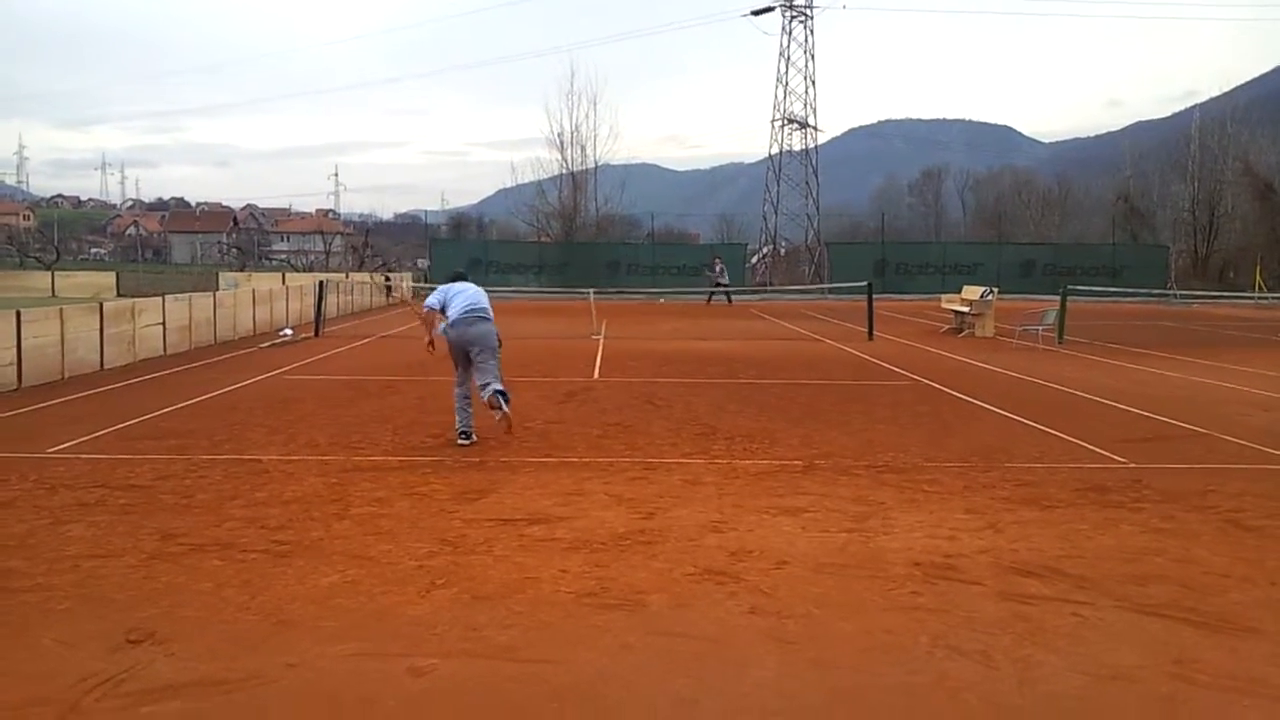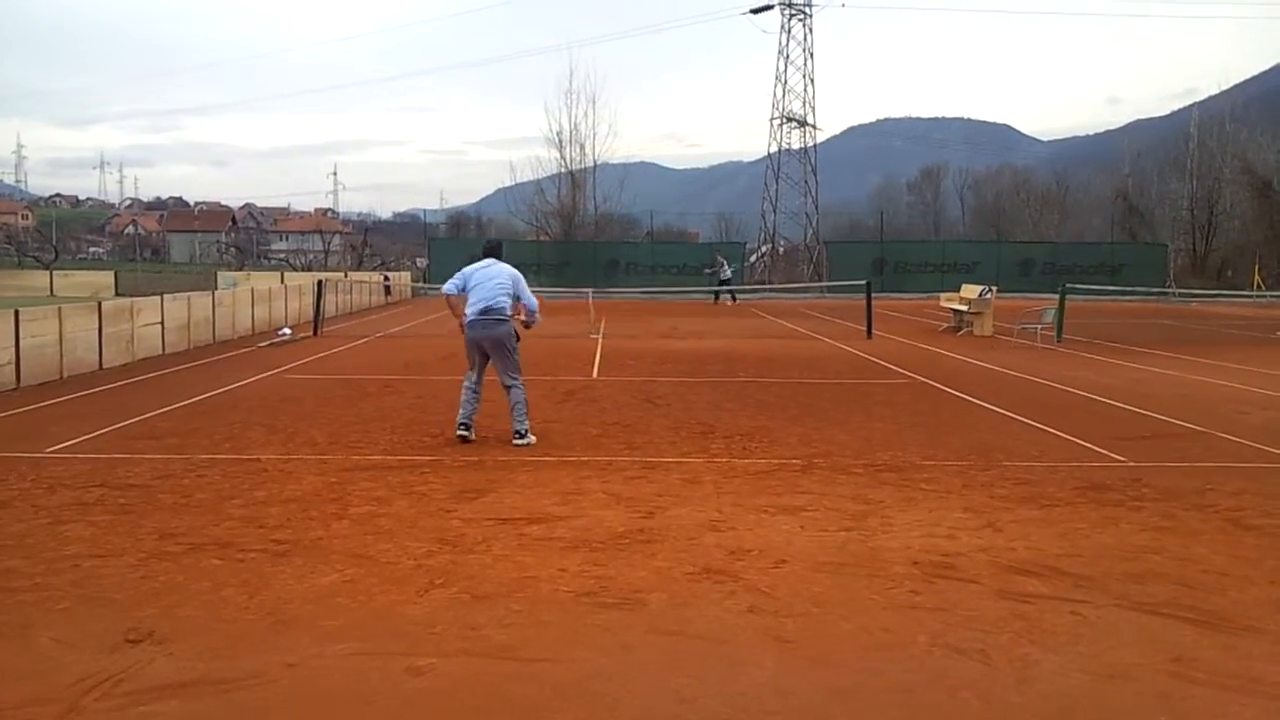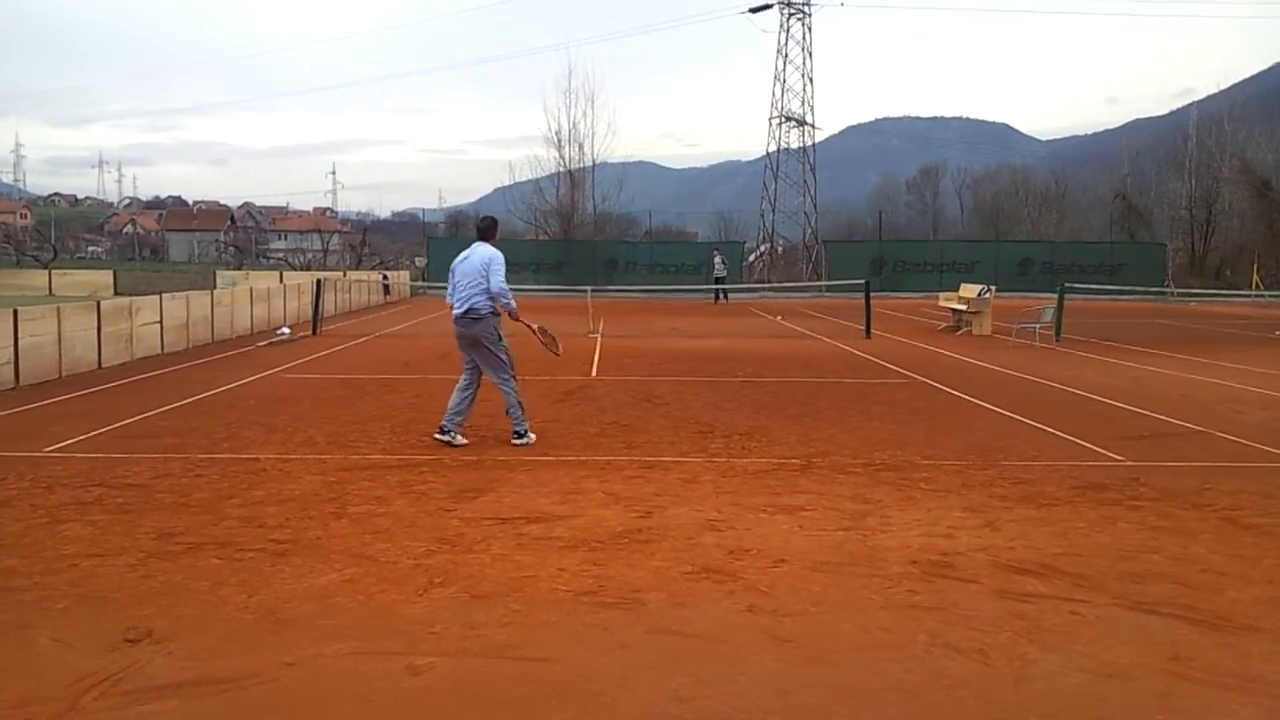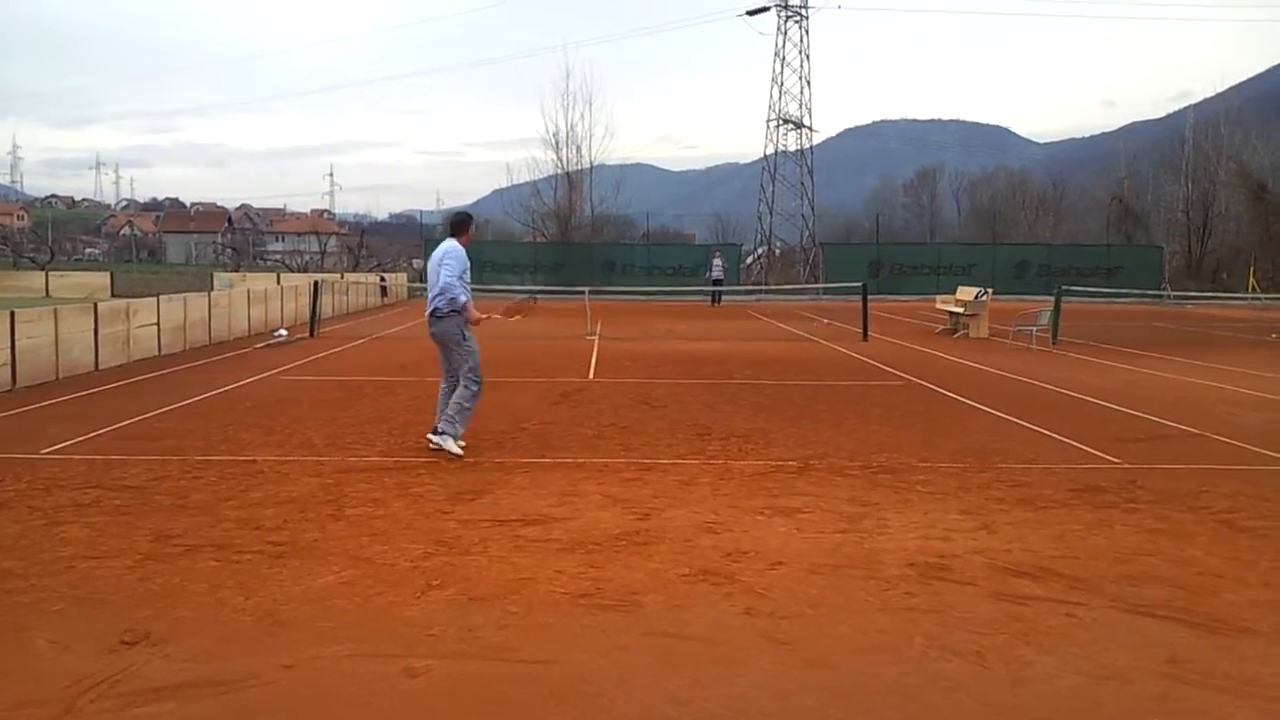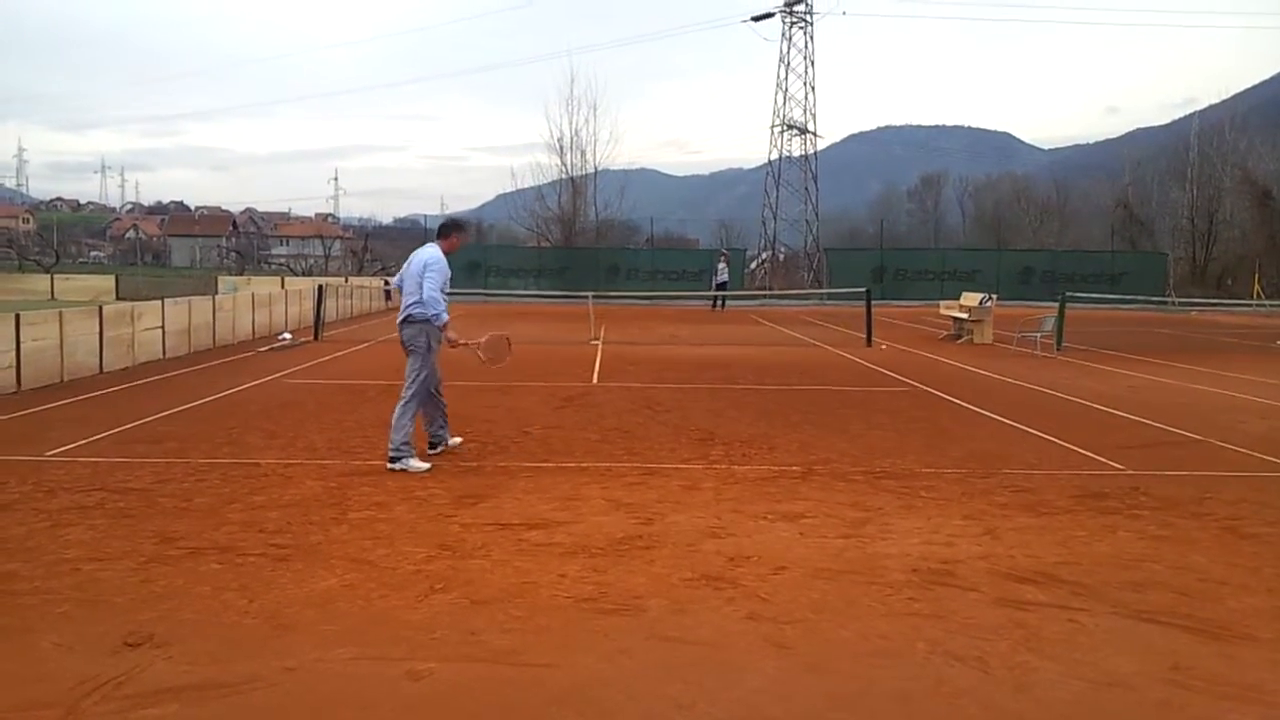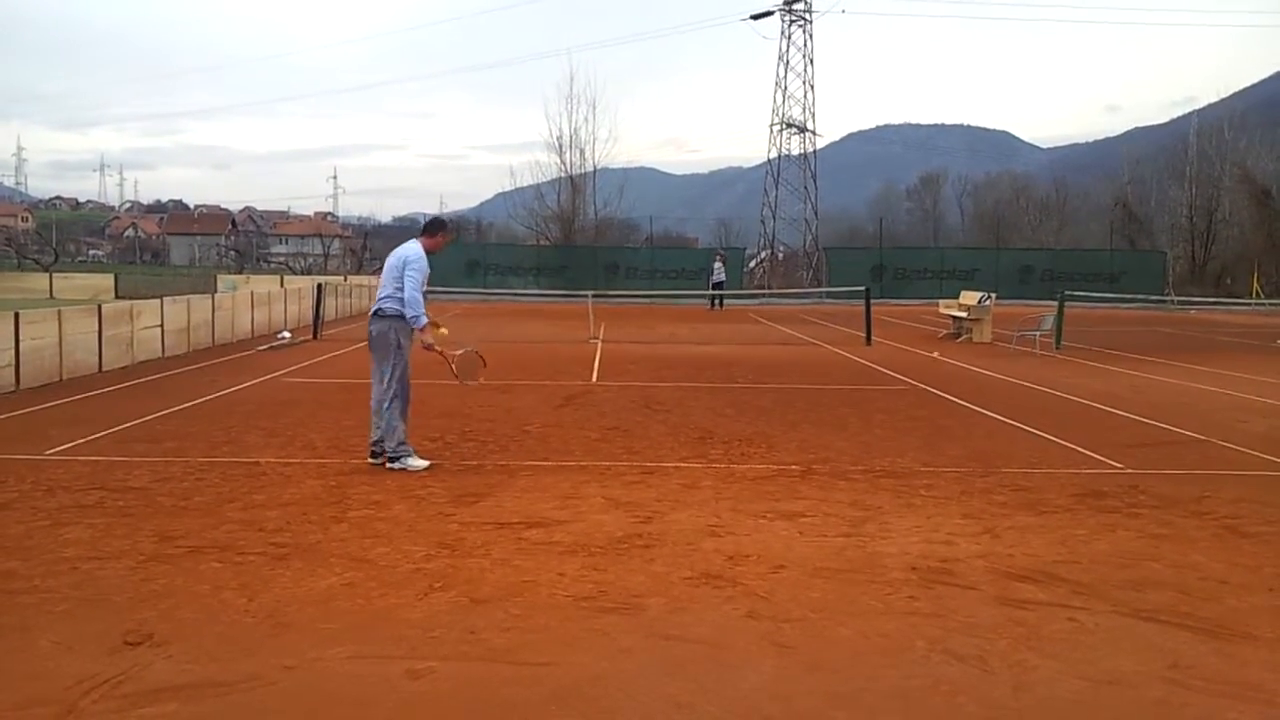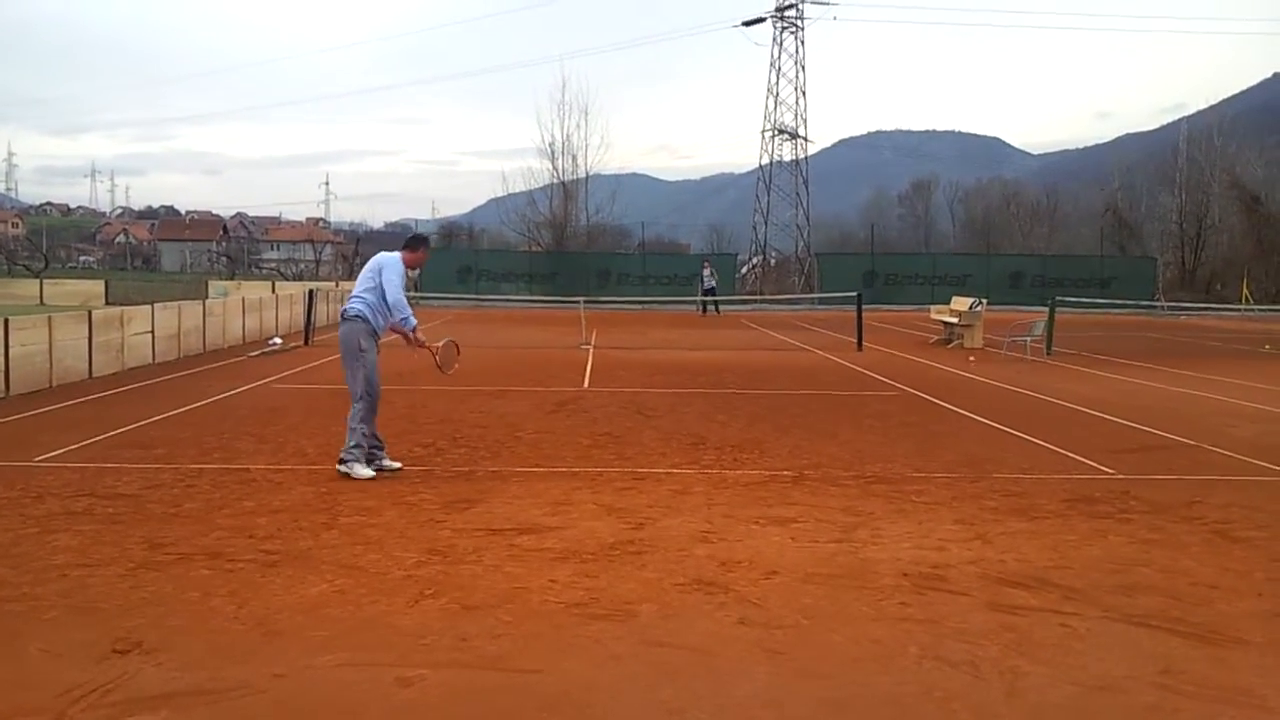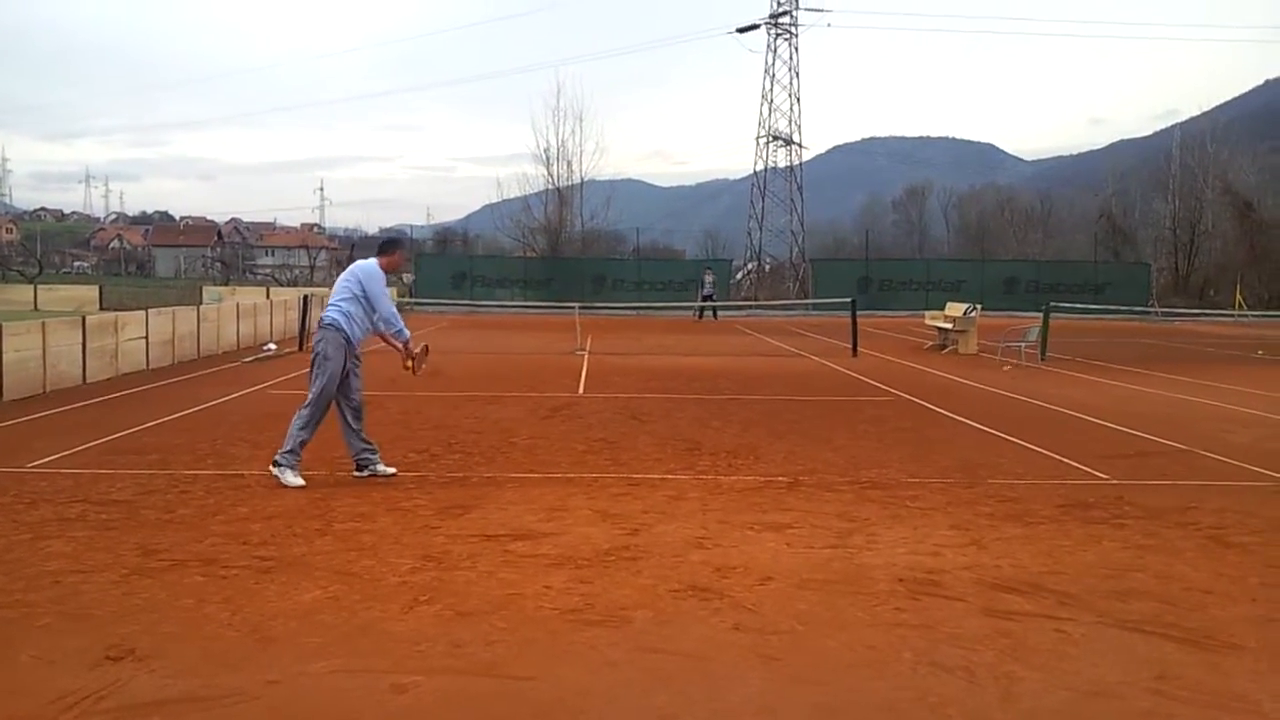
dt=0.4s
person 1, frame 1
left shoulder: (443, 290)
right shoulder: (479, 292)
left elbow: (429, 307)
left wrist: (429, 335)
right wrist: (444, 324)
left hip: (455, 330)
right hip: (482, 328)
left knee: (462, 380)
right knee: (490, 380)
left ankle: (464, 431)
right ankle: (496, 396)
person 1, frame 2
left shoulder: (468, 270)
right shoulder: (512, 272)
left elbow: (449, 290)
right elbow: (531, 304)
left wrist: (460, 318)
right wrist: (530, 321)
left hip: (473, 327)
right hip: (500, 326)
left knee: (473, 378)
right knee: (513, 381)
left ankle: (464, 424)
right ankle: (521, 432)
person 1, frame 3
left shoulder: (459, 258)
right shoulder: (493, 255)
left elbow: (451, 296)
right elbow: (498, 288)
right wrist: (512, 310)
left hip: (461, 323)
right hip: (483, 324)
left knee: (469, 377)
right knee: (505, 377)
left ankle: (448, 429)
right ankle: (520, 431)
person 1, frame 4
left shoulder: (440, 251)
right shoulder: (456, 251)
right elbow: (450, 285)
right wrist: (468, 310)
left hip: (438, 321)
right hip: (452, 321)
left knee: (451, 381)
right knee: (471, 379)
left ankle: (446, 431)
right ankle: (445, 430)
person 1, frame 5
left shoulder: (419, 254)
right shoulder: (437, 259)
left elbow: (397, 283)
right elbow: (431, 297)
right wrist: (447, 328)
left hip: (410, 325)
right hip: (422, 328)
left knee: (431, 386)
right knee: (414, 392)
left ankle: (438, 438)
right ankle: (399, 455)
person 1, frame 6
left shoulder: (405, 250)
right shoulder: (417, 255)
right elbow: (411, 296)
left wrist: (423, 321)
right wrist: (423, 330)
left hip: (382, 322)
right hip: (392, 325)
left knee: (385, 390)
right knee: (395, 391)
left ankle: (380, 448)
right ankle: (398, 454)
person 1, frame 7
left shoulder: (393, 264)
right shoulder: (391, 261)
left elbow: (387, 309)
right elbow: (395, 302)
left wrist: (406, 334)
right wrist: (414, 331)
left hip: (366, 331)
right hip: (357, 329)
left knee: (370, 396)
right knee: (365, 395)
left ankle: (372, 455)
right ankle: (351, 458)
person 1, frame 8
left shoulder: (371, 273)
right shoulder: (370, 269)
left elbow: (377, 321)
right elbow: (387, 312)
left wrist: (397, 346)
right wrist: (406, 340)
left hip: (348, 344)
right hip: (332, 339)
left knee: (353, 405)
right knee: (317, 403)
left ankle: (366, 461)
right ankle: (285, 462)
